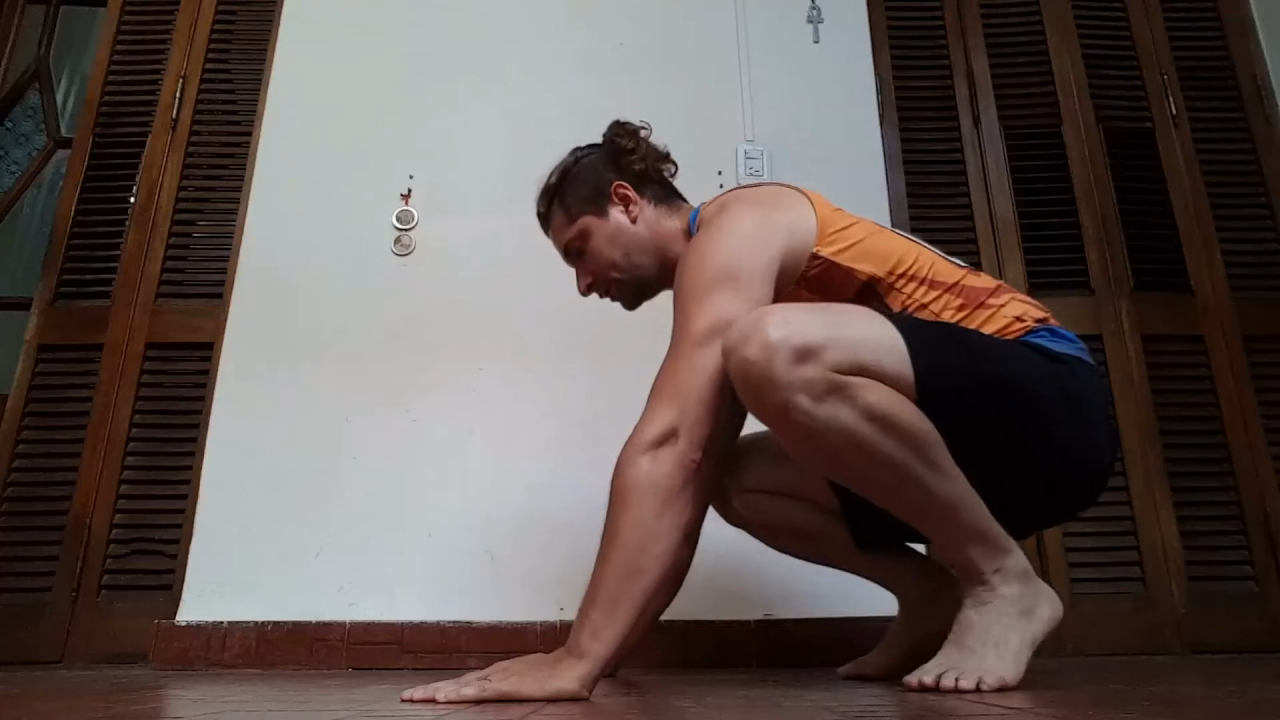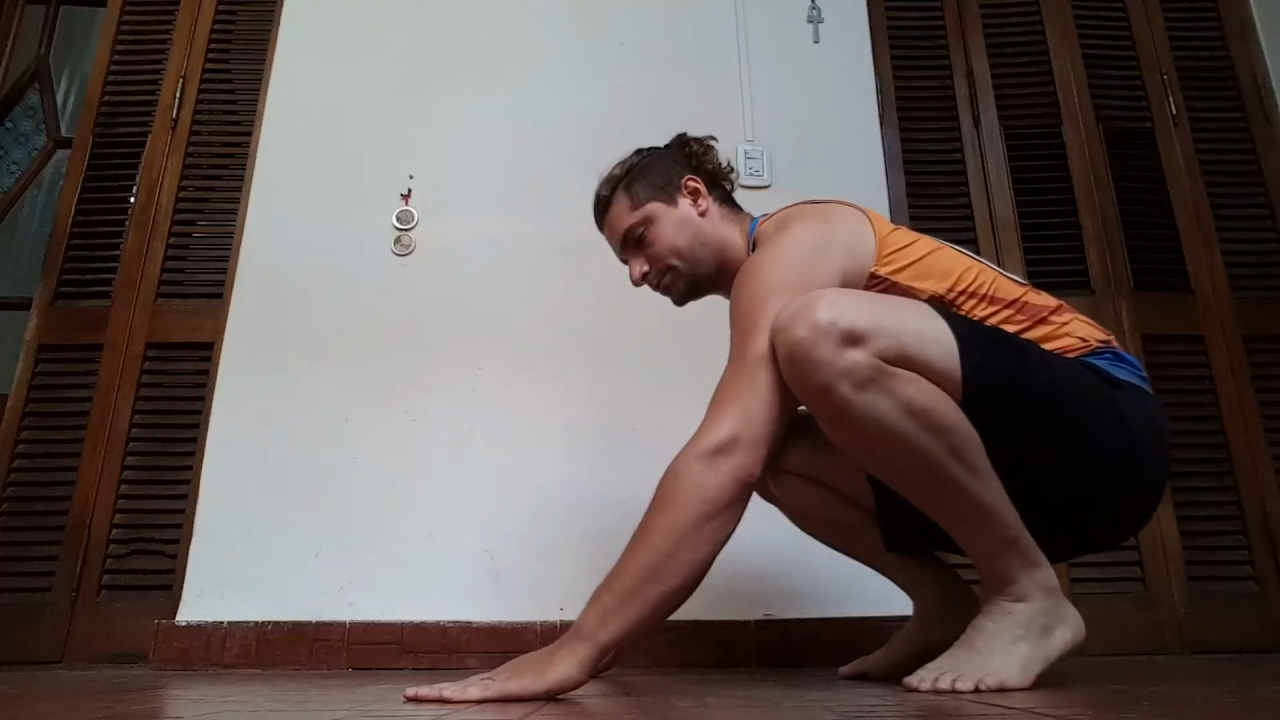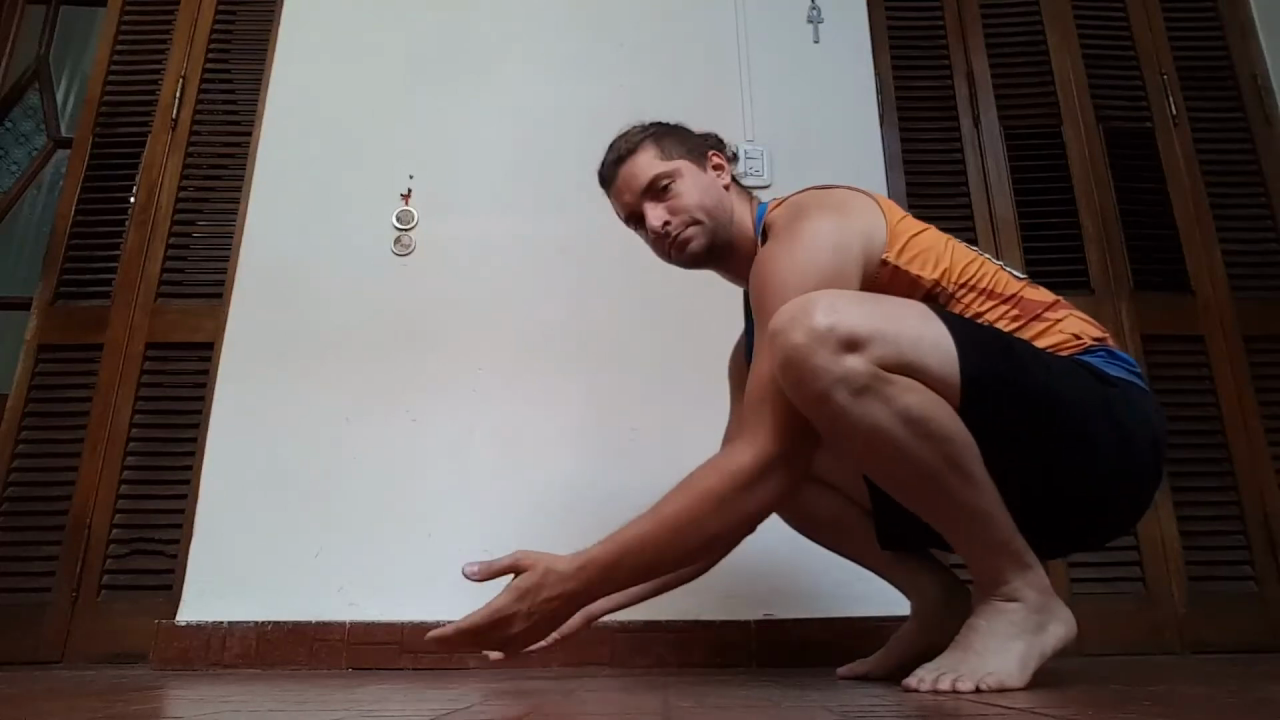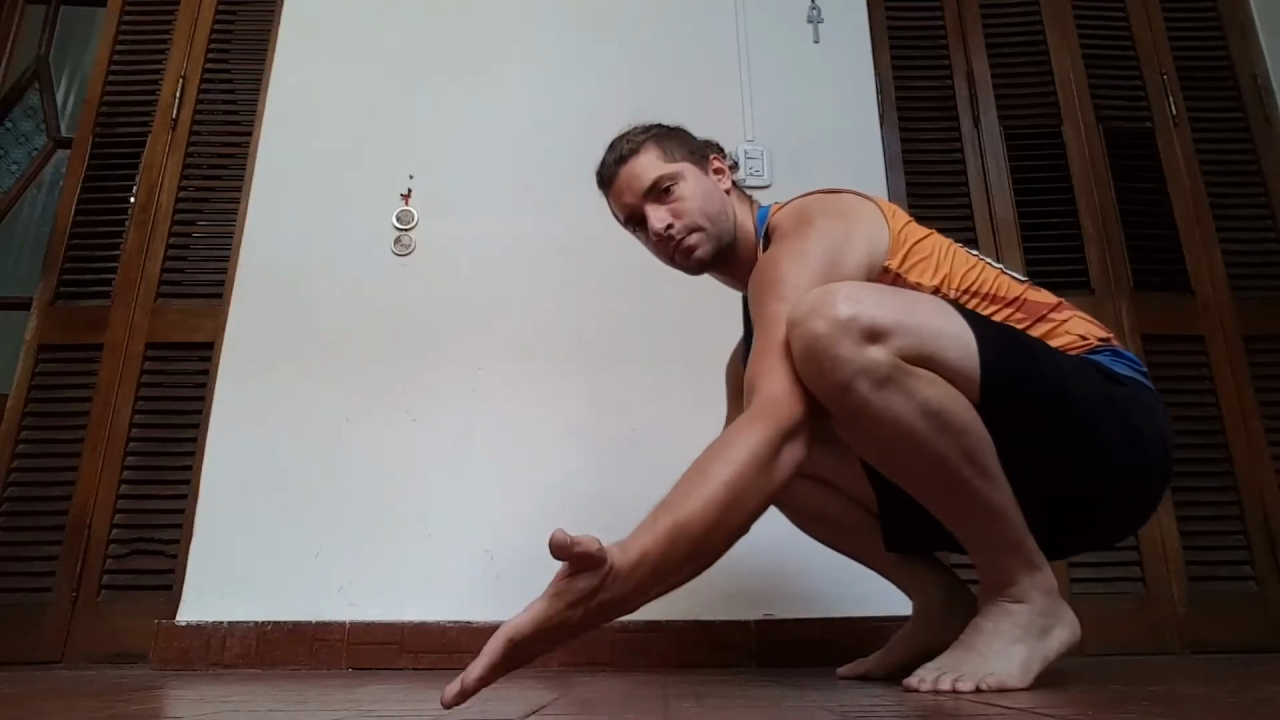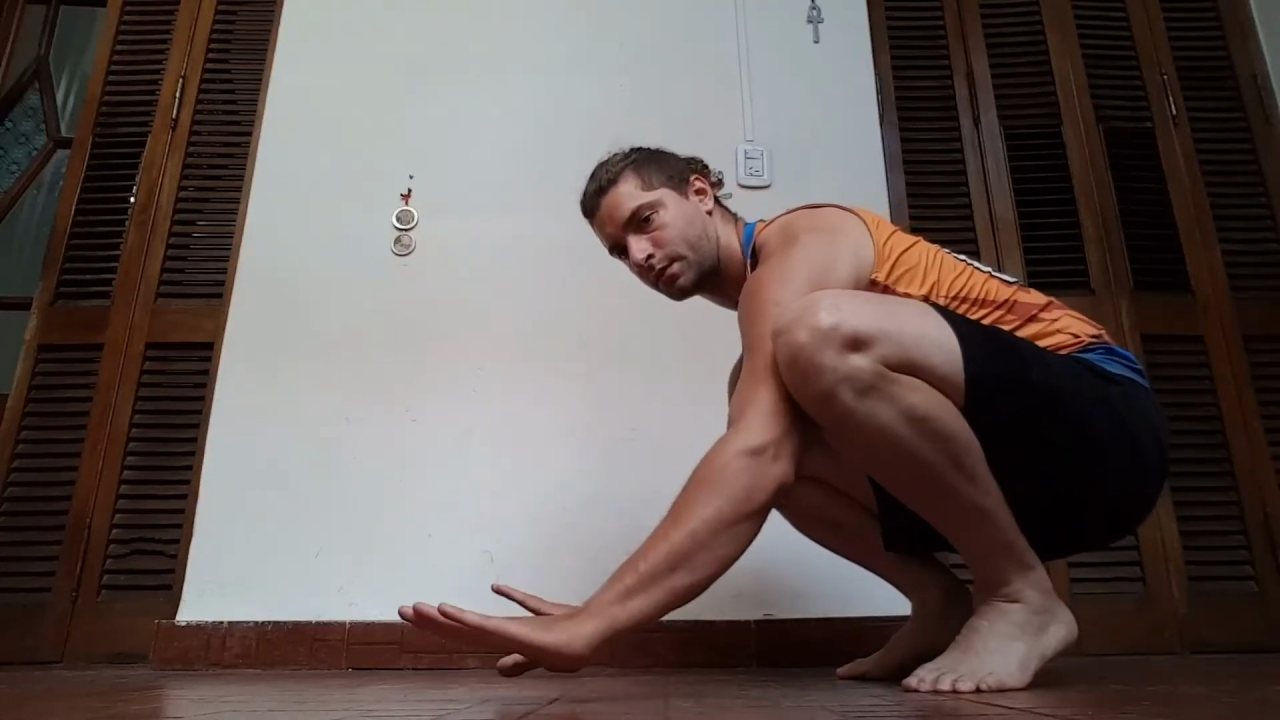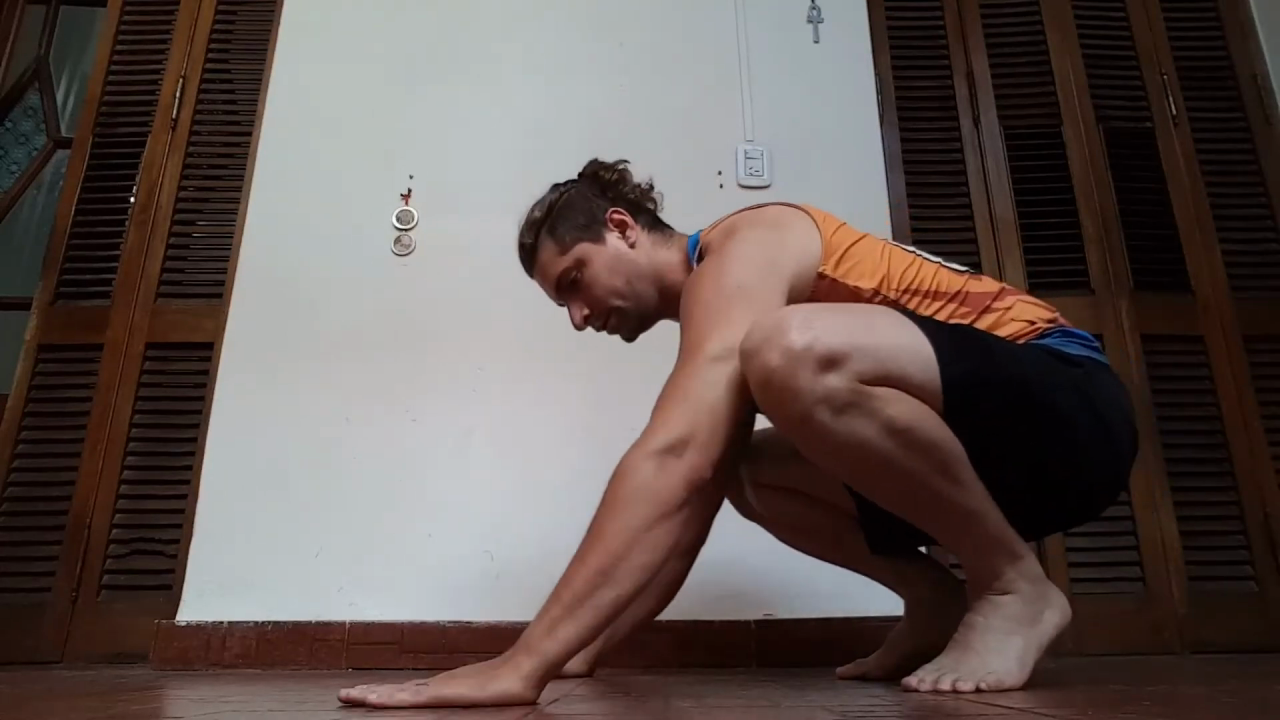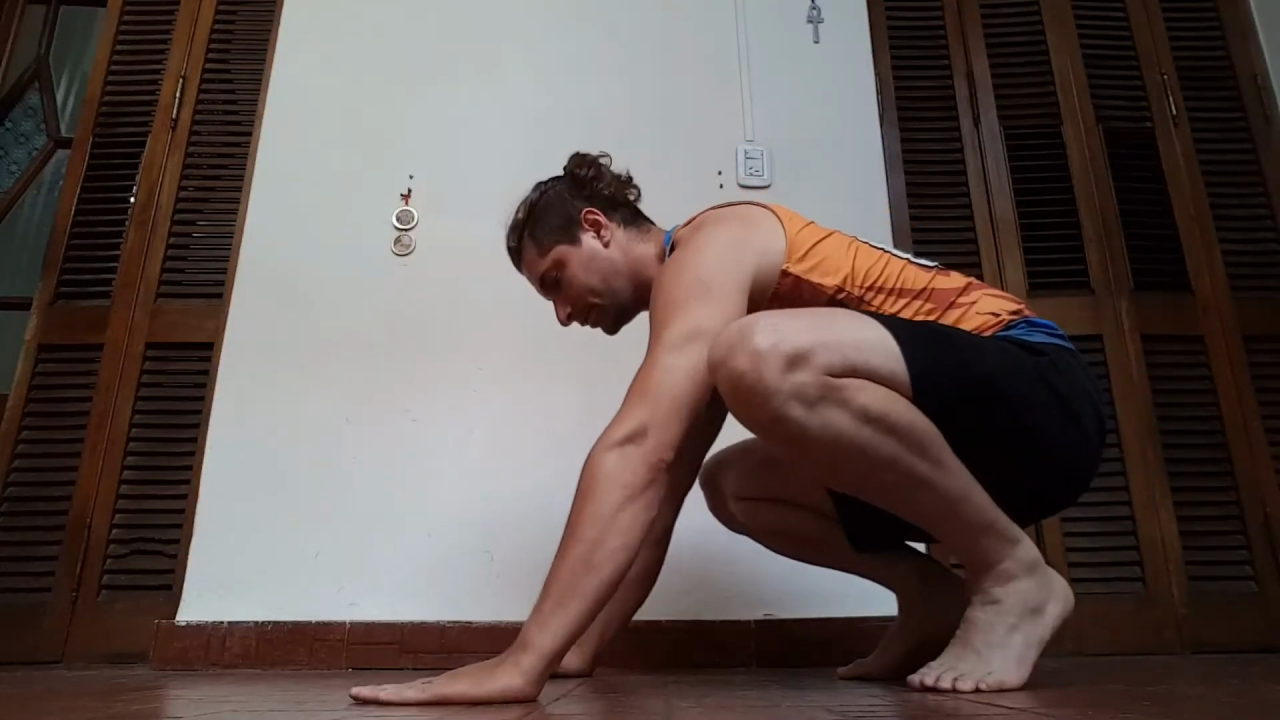
dt=0.7s
person 1, frame 1
left shoulder: (735, 227)
right shoulder: (717, 302)
left elbow: (665, 447)
right elbow: (685, 487)
left wrist: (579, 659)
right wrist: (601, 646)
left hip: (1048, 400)
right hip: (974, 438)
left knee: (774, 349)
right knee: (734, 480)
left ankle: (999, 580)
right ankle: (935, 598)
person 1, frame 2
left shoulder: (793, 244)
right shoulder: (766, 309)
left elbow: (721, 461)
right elbow: (737, 467)
left wrist: (575, 649)
right wrist: (595, 636)
left hip: (1102, 426)
right hip: (1013, 463)
left knee: (822, 332)
left ankle: (1025, 596)
right ankle: (947, 606)
person 1, frame 3
left shoulder: (808, 229)
right shoulder: (758, 341)
left elbow: (760, 471)
right elbow: (747, 484)
left wrist: (575, 578)
right wrist: (596, 598)
left hip: (1098, 420)
right hip: (1014, 461)
left knee: (814, 335)
left ankle: (1017, 595)
right ankle: (943, 604)
person 1, frame 4
left shoulder: (810, 228)
right shoulder: (759, 343)
left elbow: (777, 433)
right elbow: (723, 508)
left wrist: (610, 577)
right wrist: (600, 594)
left hip: (1106, 425)
right hip: (1011, 473)
left knee: (840, 323)
left ankle: (1025, 598)
right ankle: (944, 605)
person 1, frame 5
left shoulder: (799, 245)
right shoulder: (765, 340)
left elbow: (758, 461)
right elbow: (745, 491)
left wrist: (590, 625)
right wrist: (595, 614)
left hip: (1101, 419)
right hip: (1016, 469)
left knee: (822, 334)
left ankle: (1018, 597)
right ankle: (945, 604)
person 1, frame 6
left shoulder: (739, 252)
right shoulder: (719, 320)
left elbow: (672, 461)
right elbow: (686, 505)
left wrist: (525, 663)
right wrist: (583, 649)
left hip: (1067, 406)
right hip: (990, 436)
left knee: (794, 352)
right knee: (750, 472)
left ankle: (1013, 590)
right ankle: (941, 604)
person 1, frame 7
left shoulder: (710, 246)
right shoulder: (704, 315)
left elbow: (637, 452)
right elbow: (656, 493)
left wrist: (523, 662)
right wrist: (580, 652)
left hip: (1036, 392)
right hip: (971, 429)
left knee: (763, 356)
right knee: (730, 485)
left ankle: (1010, 577)
right ankle: (934, 597)
